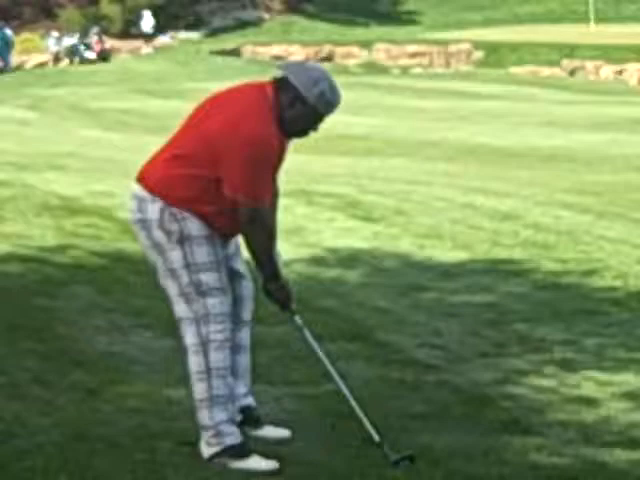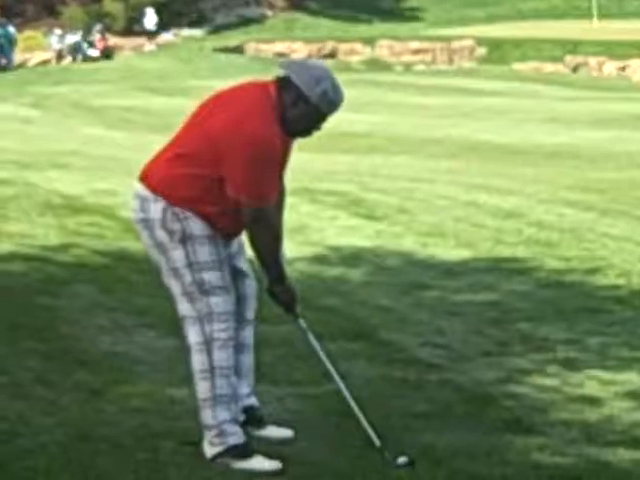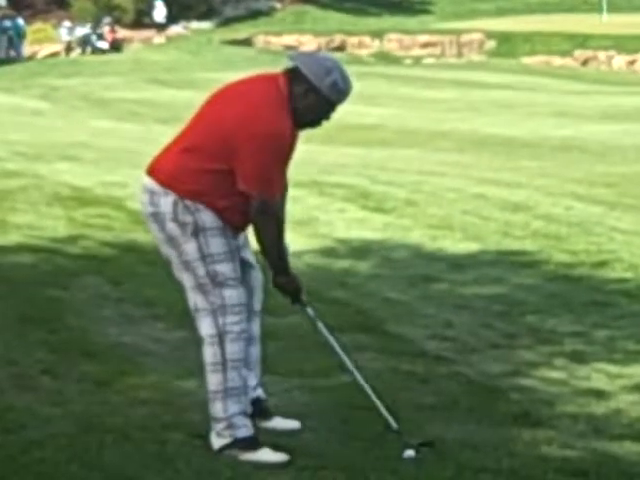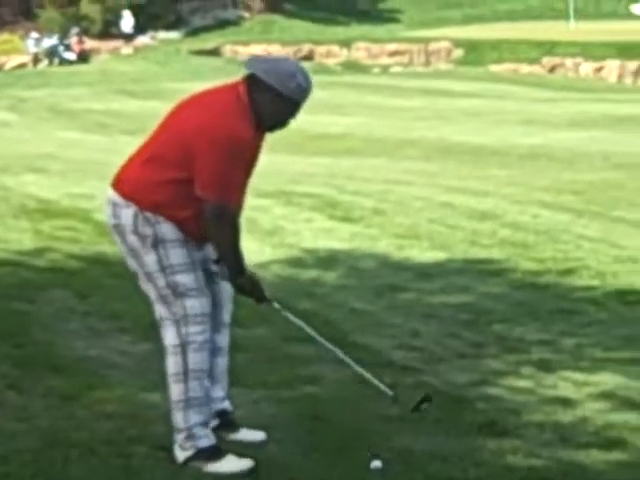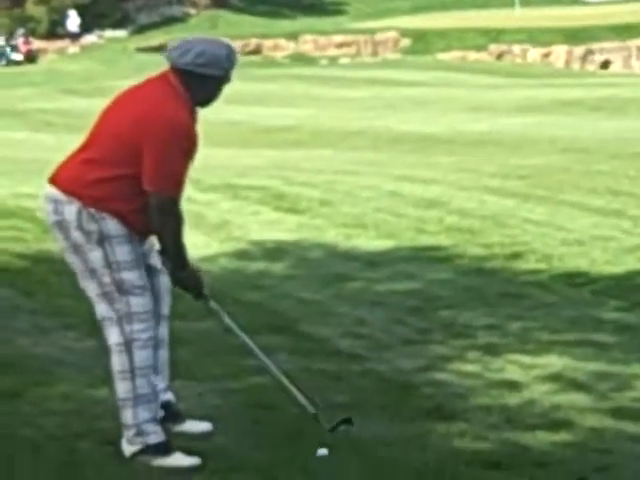
dt=0.3s
person 1, frame 1
left shoulder: (265, 105)
right shoulder: (253, 130)
left elbow: (266, 190)
right elbow: (251, 215)
left wrist: (272, 257)
right wrist: (272, 277)
left hip: (202, 211)
right hip: (171, 212)
left knee: (237, 304)
right knee: (209, 320)
left ankle: (238, 409)
right ankle: (219, 439)
person 1, frame 2
left shoulder: (269, 105)
right shoulder: (255, 130)
left elbow: (272, 189)
right elbow: (256, 216)
left wrist: (277, 258)
right wrist: (278, 279)
left hip: (204, 210)
right hip: (173, 211)
left knee: (240, 304)
right knee: (213, 320)
left ankle: (242, 409)
right ankle: (223, 439)
person 1, frame 3
left shoulder: (275, 95)
right shoulder: (268, 122)
left elbow: (273, 189)
right elbow: (262, 208)
left wrist: (278, 260)
right wrist: (282, 272)
left hip: (205, 204)
right hip: (181, 205)
left knee: (246, 295)
right knee: (225, 312)
left ankle: (247, 401)
right ankle: (230, 431)
person 1, frame 4
left shoulder: (237, 107)
right shoulder: (227, 128)
left elbow: (224, 203)
right elbow: (218, 213)
left wrist: (227, 262)
right wrist: (238, 273)
left hip: (174, 216)
right hip: (146, 217)
left knee: (216, 308)
right knee: (190, 322)
left ankle: (214, 413)
right ankle: (194, 442)
person 1, frame 5
left shoulder: (164, 93)
right shoulder: (171, 120)
left elbow: (159, 198)
right elbow: (163, 206)
left wrist: (168, 257)
right wrist: (180, 265)
left hip: (110, 211)
right hip: (87, 213)
left knee: (154, 301)
right knee: (131, 319)
left ankle: (158, 406)
right ankle: (141, 438)
